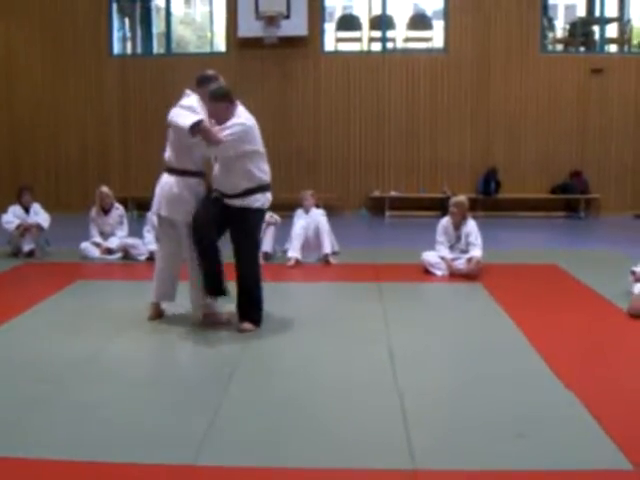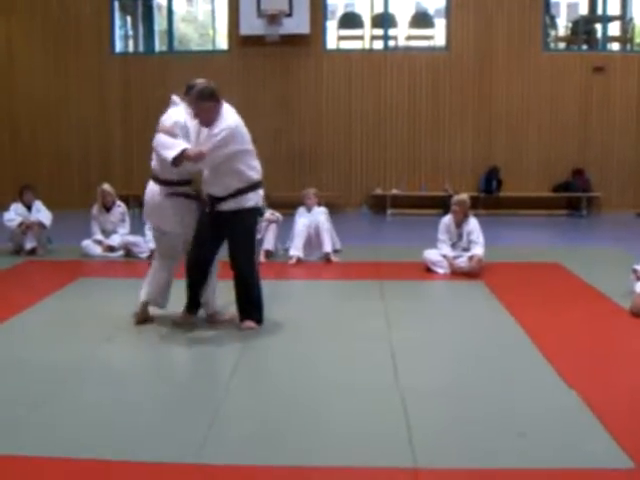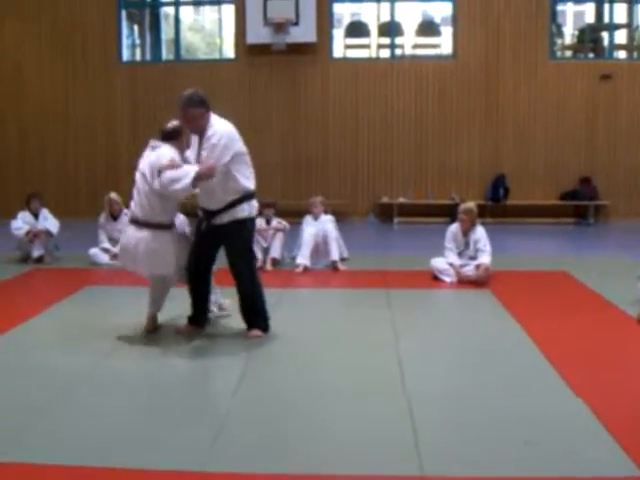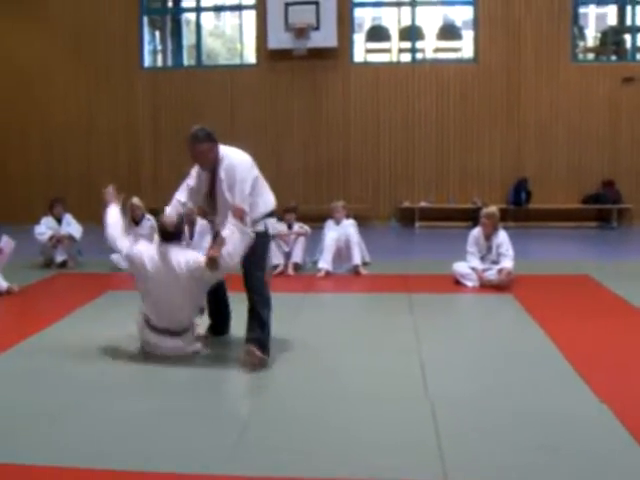
dt=0.3s
person 1, frame 1
left shoulder: (243, 125)
right shoulder: (230, 118)
left elbow: (215, 143)
left hip: (250, 198)
right hip: (223, 194)
left knee: (245, 258)
right knee: (202, 230)
left ankle: (249, 315)
right ankle: (215, 286)
person 1, frame 2
left shoulder: (227, 126)
right shoulder: (216, 119)
left elbow: (200, 158)
left hip: (243, 201)
right hip: (217, 200)
left knee: (242, 259)
right knee: (200, 253)
left ankle: (251, 314)
right ankle: (191, 307)
person 1, frame 3
left shoulder: (222, 132)
right shoulder: (198, 135)
left hip: (236, 210)
right hip: (210, 212)
left knee: (242, 268)
right knee: (197, 264)
left ankle: (257, 323)
right ankle: (198, 319)
person 1, frame 4
left shoulder: (237, 163)
right shoulder: (201, 168)
right elbow: (184, 195)
left hip: (255, 225)
left knee: (255, 280)
left ankle: (258, 344)
right ankle: (218, 327)
person 2, frame 1
left shoulder: (195, 106)
right shoulder: (191, 105)
right elbow: (176, 115)
right wrist: (202, 128)
left hip: (171, 185)
right hip: (185, 188)
left knee: (168, 250)
left ankle: (158, 303)
right ankle: (207, 311)
person 2, frame 2
left shoulder: (181, 115)
right shoulder: (178, 118)
right elbow: (162, 141)
right wrist: (186, 154)
left hip: (160, 193)
right hip: (174, 196)
left knee: (164, 255)
left ankle: (144, 307)
right ankle: (211, 310)
person 2, frame 3
left shoulder: (151, 153)
right shoulder: (169, 157)
right elbow: (170, 180)
right wrist: (199, 173)
left hip: (134, 237)
right hip: (157, 238)
left knee: (162, 272)
left ankle: (152, 318)
person 2, frame 4
left shoulder: (142, 256)
right shoulder: (194, 264)
left elbow: (117, 238)
right elbow: (228, 257)
left wrist: (112, 206)
right wrist: (236, 222)
